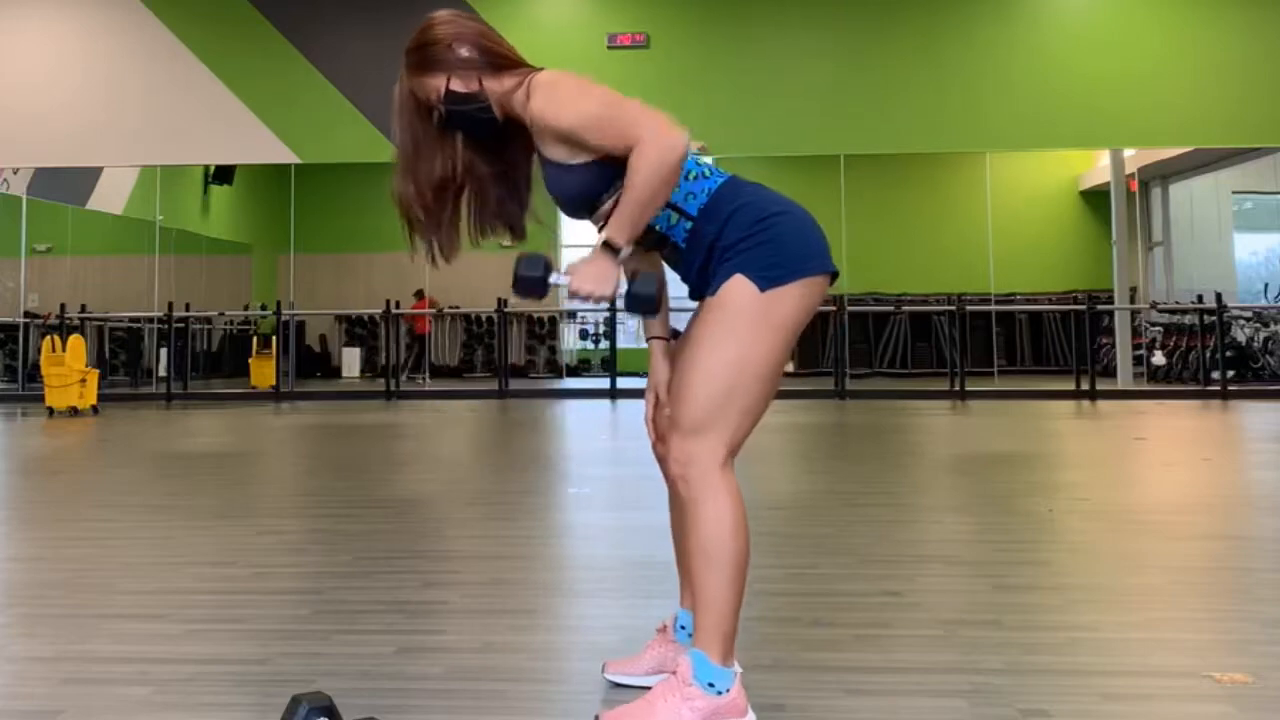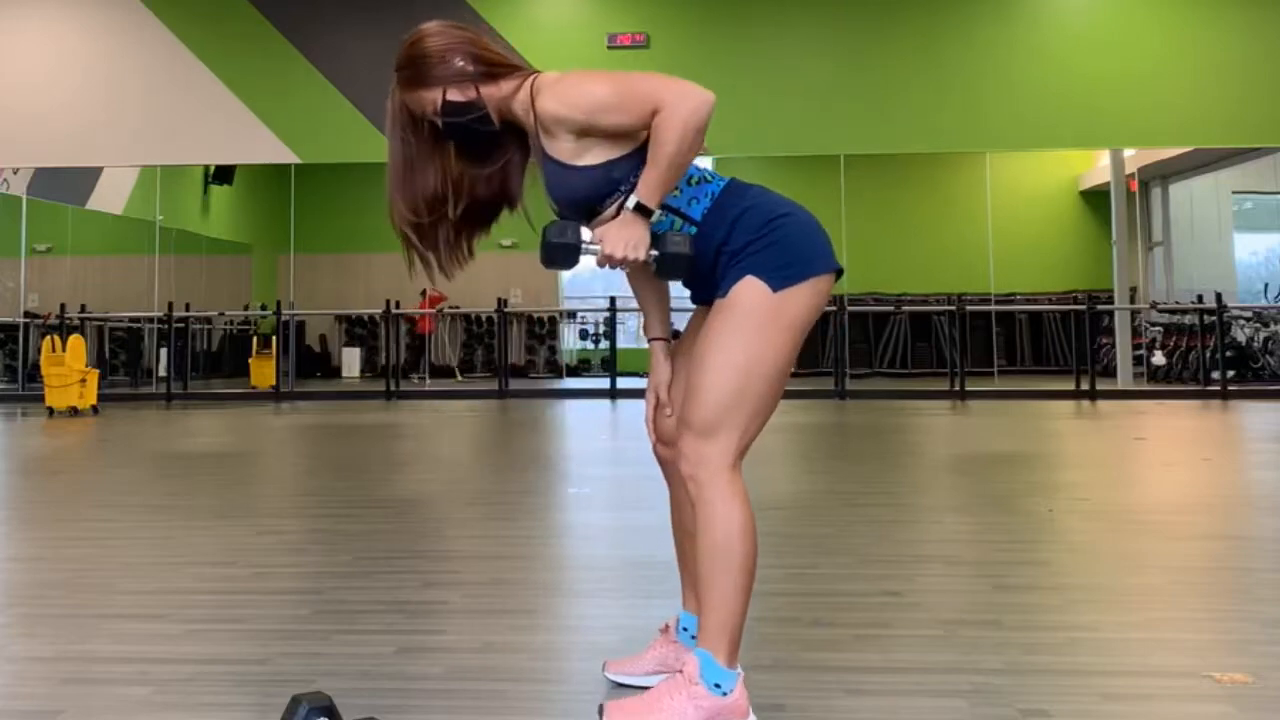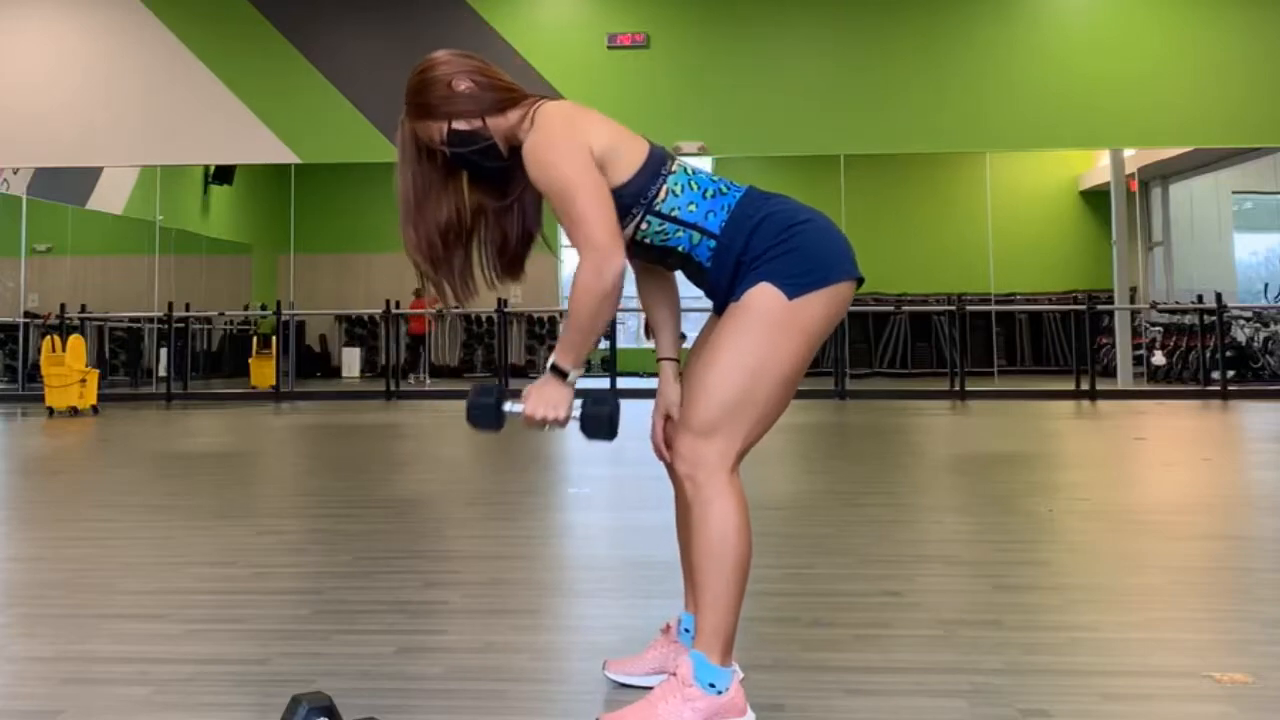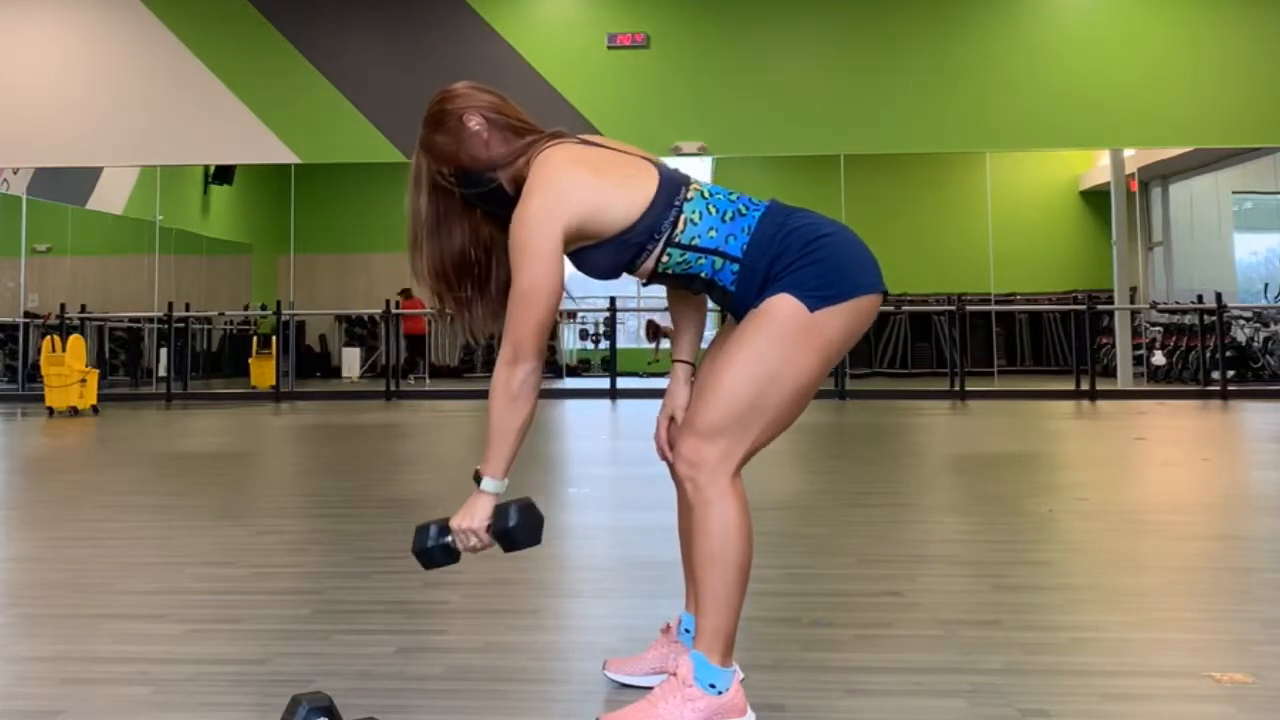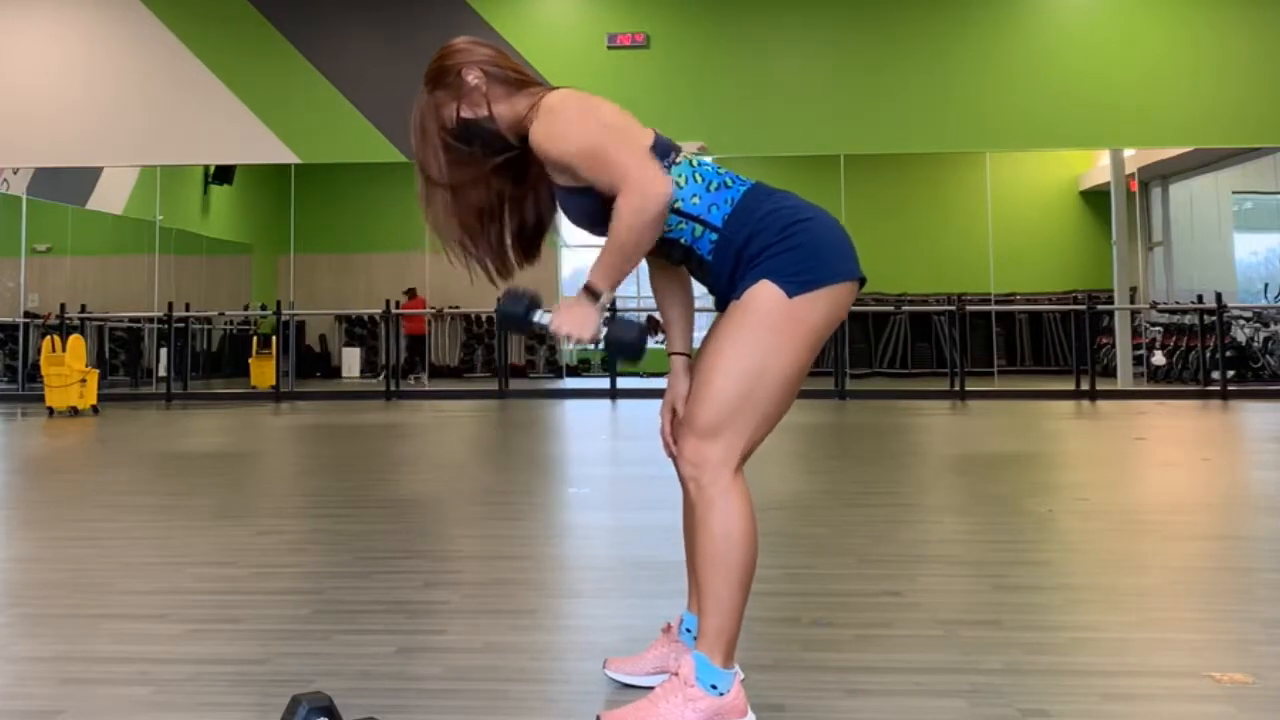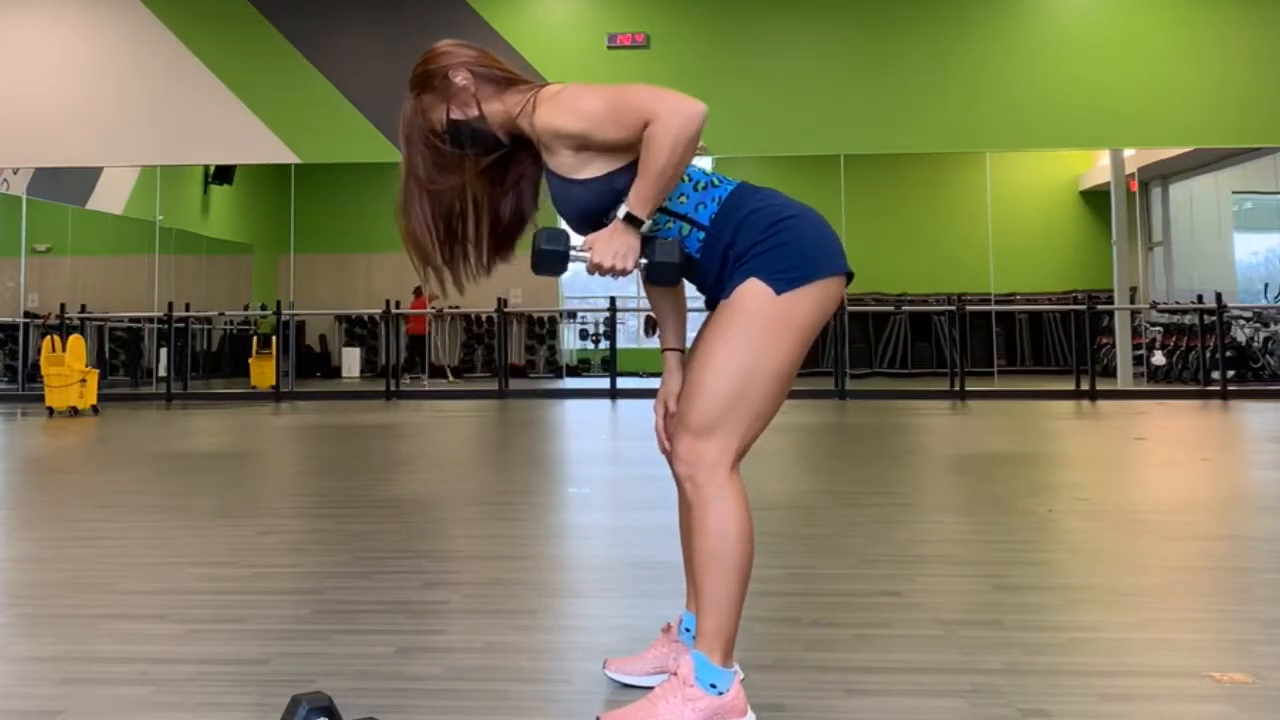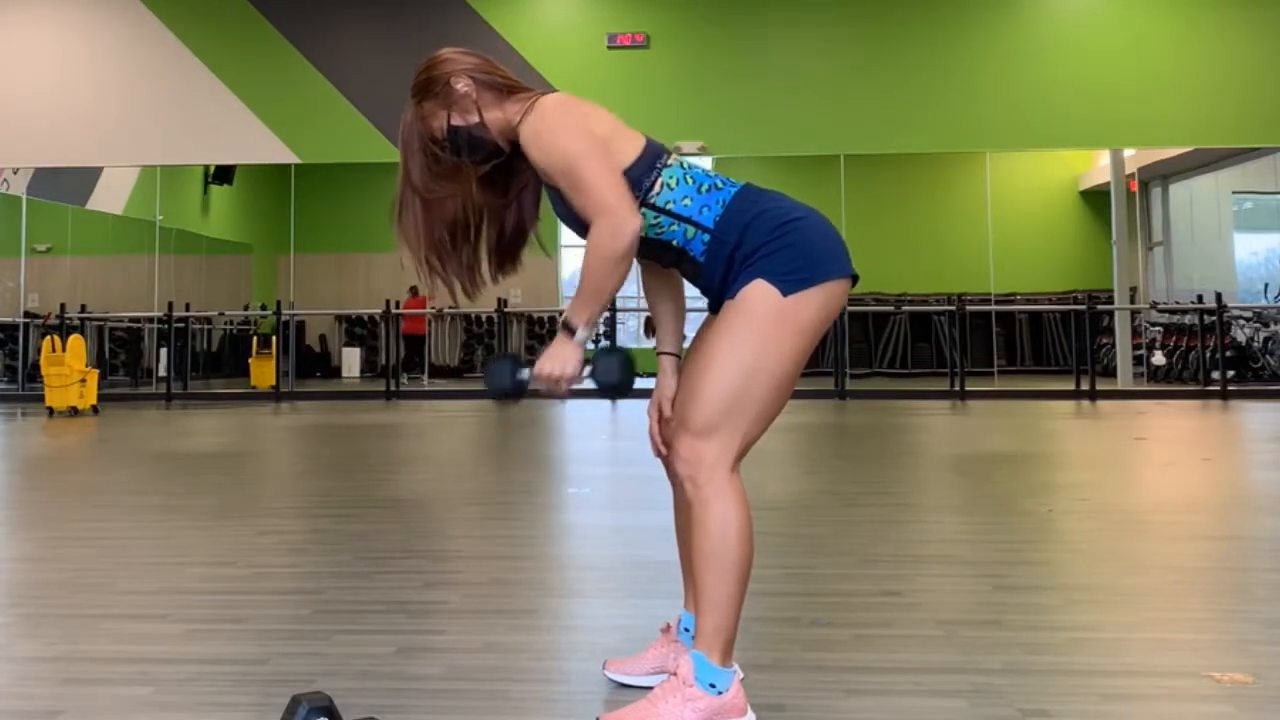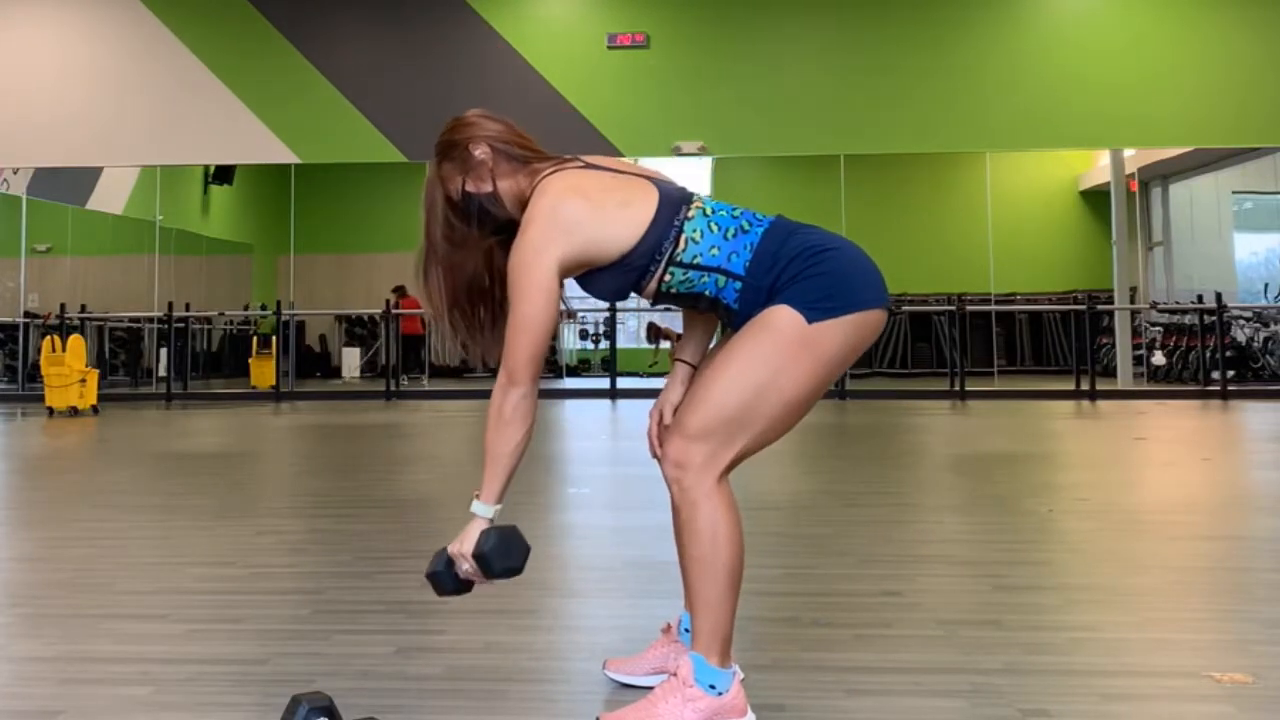
dt=0.5s
person 1, frame 1
left shoulder: (547, 98)
right shoulder: (533, 129)
left elbow: (665, 146)
right elbow: (643, 229)
left wrist: (607, 255)
right wrist: (658, 348)
left hip: (767, 250)
right hip: (754, 258)
left knee: (695, 454)
right knee: (679, 450)
right ankle: (692, 636)
person 1, frame 2
left shoulder: (555, 98)
right shoulder: (532, 135)
left elbow: (690, 101)
right elbow: (634, 244)
left wrist: (638, 212)
right wrist: (661, 351)
left hip: (771, 251)
right hip: (744, 263)
left knee: (706, 457)
right knee: (675, 449)
right ankle: (693, 636)
person 1, frame 3
left shoulder: (548, 137)
right shoulder: (543, 149)
left elbow: (605, 264)
right elbow: (651, 251)
left wrist: (559, 373)
right wrist: (669, 370)
left hip: (792, 259)
right hip: (776, 266)
left knee: (702, 455)
right knee: (688, 451)
right ankle: (693, 637)
person 1, frame 4
left shoulder: (543, 197)
right shoulder: (578, 161)
left elbow: (521, 363)
left wrist: (487, 488)
right wrist: (683, 374)
left hip: (818, 274)
right hip: (811, 272)
left knee: (704, 458)
right knee: (691, 451)
right ankle: (694, 640)
person 1, frame 5
left shoulder: (553, 121)
right shoulder: (568, 128)
left elbow: (650, 194)
right elbow: (664, 240)
left wrist: (591, 297)
right wrist: (680, 364)
left hip: (792, 256)
right hip: (788, 258)
left knee: (707, 456)
right knee: (698, 453)
right ankle: (695, 638)
person 1, frame 6
left shoulder: (553, 113)
right shoulder: (540, 147)
left elbow: (681, 114)
right elbow: (662, 245)
left wrist: (628, 225)
right wrist: (674, 363)
left hip: (781, 253)
right hip: (771, 257)
left knee: (703, 455)
right knee: (691, 450)
right ankle: (694, 637)
person 1, frame 7
left shoulder: (545, 122)
right shoulder: (539, 148)
left elbow: (622, 229)
right elbow: (657, 244)
left wrist: (571, 335)
right wrist: (669, 362)
left hip: (785, 256)
right hip: (776, 261)
left knee: (702, 454)
right knee: (685, 449)
right ankle: (694, 638)
person 1, frame 8
left shoulder: (544, 225)
right shoulder: (586, 182)
left elbow: (517, 386)
left wrist: (482, 512)
right wrist: (684, 372)
left hip: (823, 288)
right hip: (818, 283)
left knee: (692, 459)
right knee: (687, 452)
right ankle: (694, 642)
